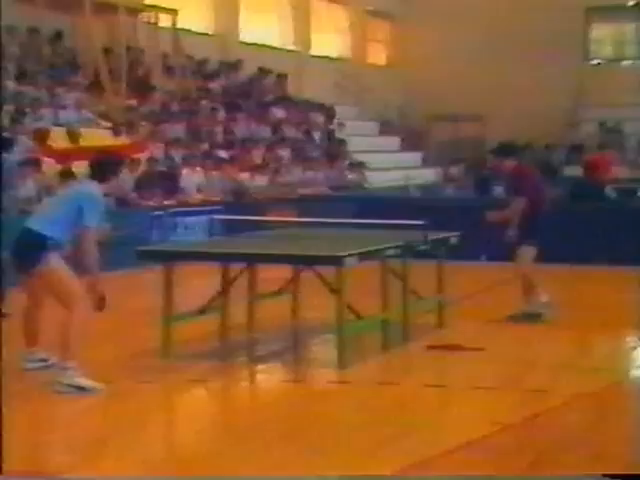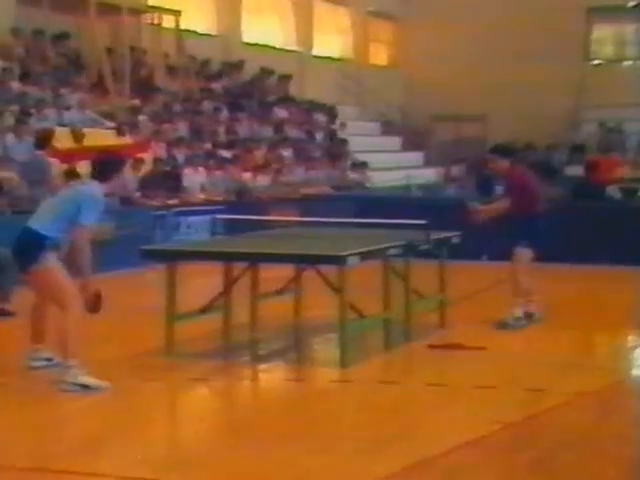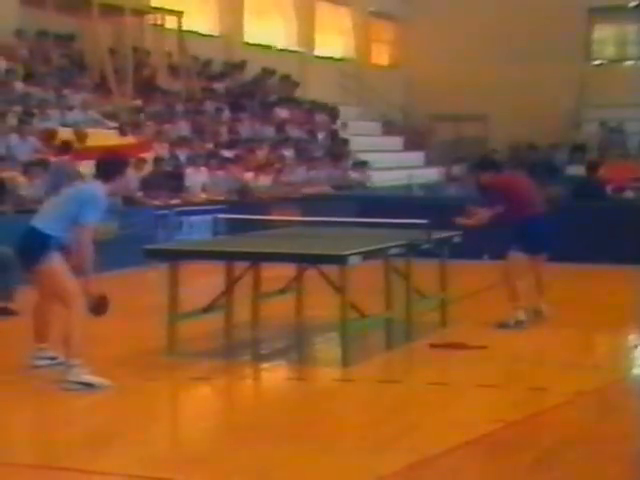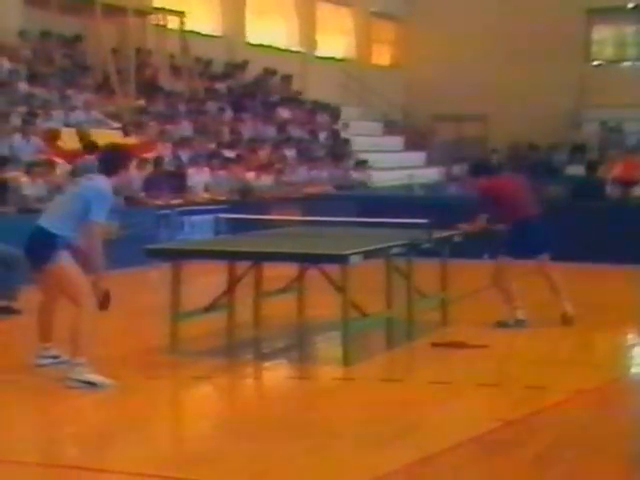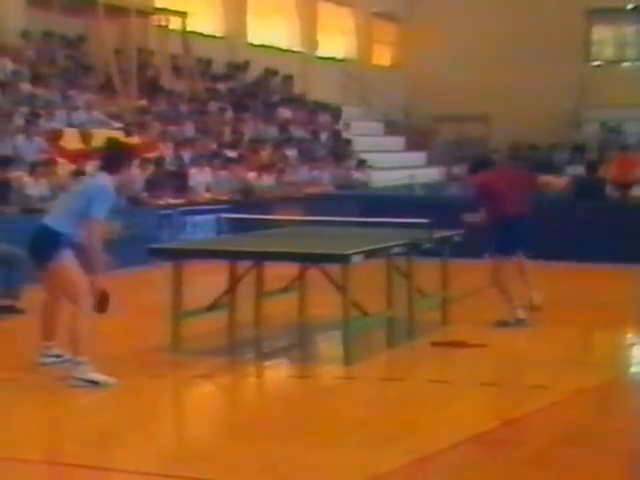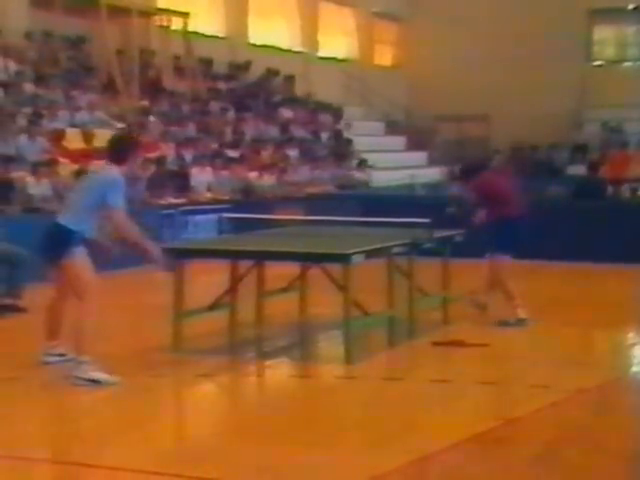
dt=0.3s
person 1, frame 1
left shoulder: (78, 189)
right shoulder: (94, 197)
right elbow: (88, 245)
right wrist: (95, 281)
left hip: (24, 242)
right hip: (39, 248)
left knee: (36, 301)
right knee: (78, 303)
left ankle: (32, 355)
right ankle: (67, 374)
person 1, frame 2
left shoulder: (81, 189)
right shoulder: (94, 197)
right elbow: (81, 242)
right wrist: (86, 280)
left hip: (26, 241)
right hip: (37, 247)
left knee: (44, 297)
right knee: (72, 304)
left ankle: (37, 353)
right ankle: (71, 373)
person 1, frame 3
left shoulder: (84, 188)
right shoulder: (97, 197)
right elbow: (84, 243)
left wrist: (75, 264)
right wrist: (87, 281)
left hip: (31, 240)
right hip: (42, 246)
left knee: (47, 296)
right knee: (76, 302)
left ankle: (41, 352)
right ankle: (75, 371)
person 1, frame 4
left shoulder: (89, 183)
right shoulder: (103, 192)
right elbow: (94, 239)
left wrist: (84, 251)
right wrist: (98, 277)
left hip: (38, 239)
right hip: (50, 245)
left knee: (51, 295)
right knee: (86, 301)
left ankle: (45, 351)
right ankle: (78, 370)
person 1, frame 5
left shoulder: (92, 182)
right shoulder: (105, 189)
right elbow: (93, 236)
left wrist: (94, 258)
right wrist: (96, 274)
left hip: (43, 237)
right hip: (53, 243)
left knee: (55, 295)
right knee: (84, 301)
left ankle: (48, 350)
right ankle: (81, 368)
person 1, frame 6
left shoulder: (100, 175)
right shoulder: (114, 180)
right elbow: (121, 225)
right wrist: (149, 246)
left hip: (57, 234)
right hip: (68, 239)
left knee: (62, 293)
right knee: (88, 300)
left ankle: (52, 348)
right ankle: (83, 367)
person 2, frame 1
left shoulder: (525, 174)
right shoulder: (514, 176)
left elbow: (520, 206)
left wrist: (498, 216)
right wrist: (514, 227)
left hip: (533, 224)
right hip: (525, 225)
left knee: (523, 265)
right knee: (523, 267)
left ankle: (541, 299)
right ankle: (532, 305)
person 2, frame 2
left shoulder: (515, 176)
right shoulder: (514, 175)
left elbow: (504, 205)
right elbow: (507, 205)
left wrist: (481, 209)
right wrist: (486, 214)
left hip: (530, 224)
right hip: (525, 223)
left knee: (518, 267)
right knee: (523, 268)
left ankle: (518, 315)
right ankle: (531, 309)
person 2, frame 3
left shoulder: (496, 184)
right shoulder: (516, 178)
left elbow: (487, 216)
left wrist: (467, 222)
right wrist: (479, 213)
left hip: (527, 225)
right hip: (541, 222)
left knee: (509, 272)
right knee: (537, 269)
left ankle: (519, 316)
right ankle: (540, 307)
person 2, frame 4
left shoulder: (488, 189)
right shoulder: (516, 180)
left elbow: (483, 221)
left wrist: (470, 228)
left hip: (519, 229)
right hip: (535, 224)
left knee: (498, 276)
right knee: (547, 271)
left ankle: (518, 315)
right ankle: (567, 310)
person 2, frame 5
left shoulder: (481, 182)
right shoulder: (514, 171)
left elbow: (485, 216)
right elbow: (542, 180)
left wrist: (474, 218)
right wrist: (560, 182)
left hip: (506, 225)
right hip: (521, 219)
left knee: (497, 275)
right knee: (518, 260)
left ankle: (518, 314)
right ankle: (533, 297)
person 2, frame 6
left shoulder: (479, 184)
right shoulder: (499, 173)
left elbow: (481, 217)
left wrist: (478, 217)
left hip: (505, 222)
right hip: (515, 219)
left knee: (499, 271)
right knee: (495, 263)
left ankle: (519, 313)
right ankle: (486, 299)
